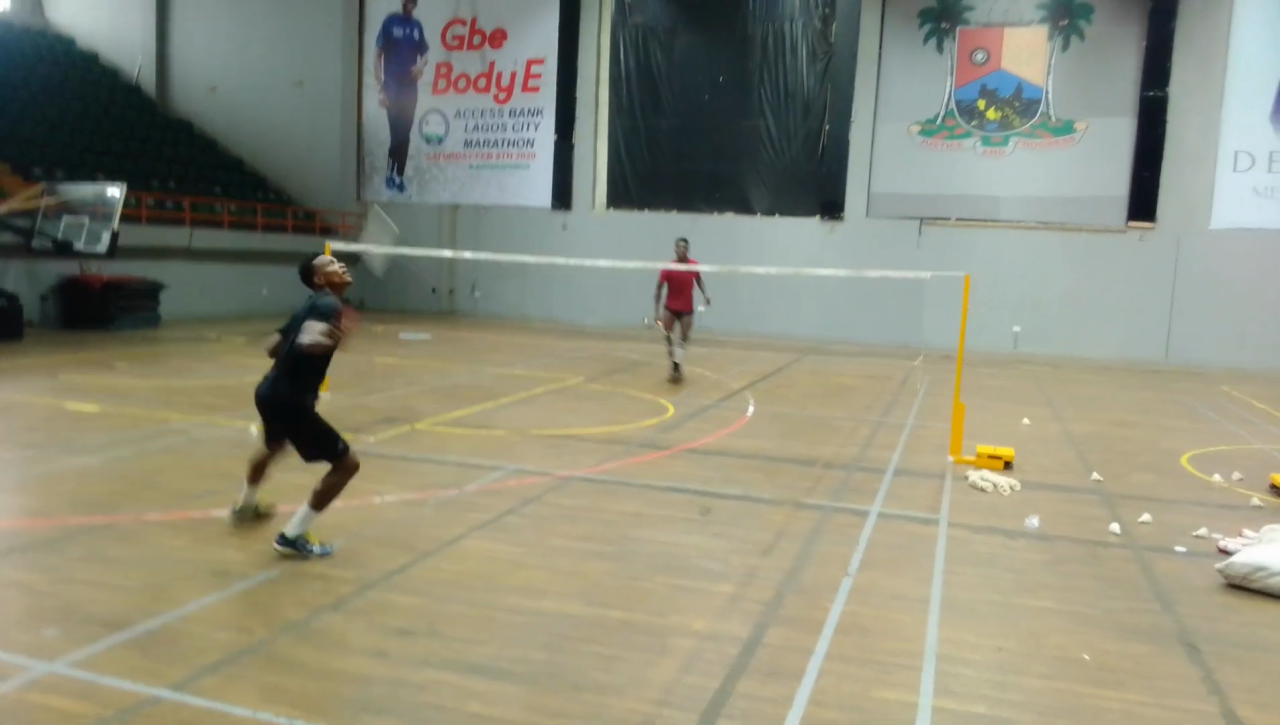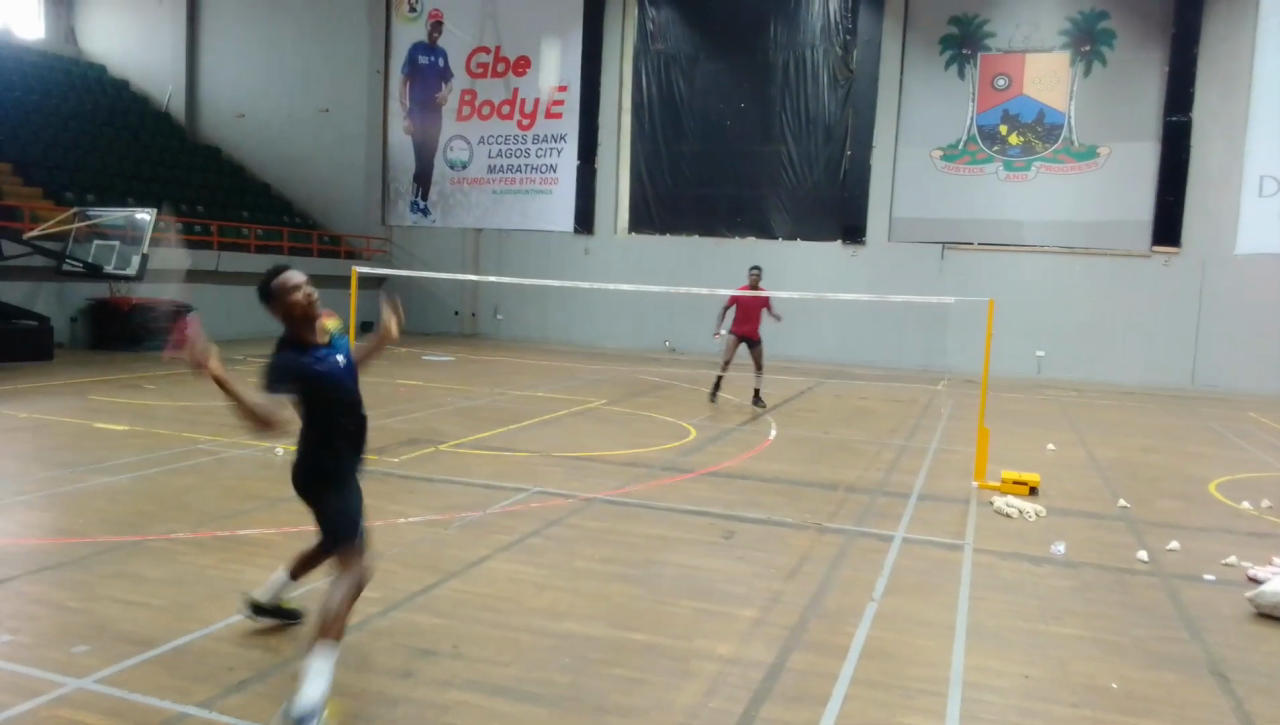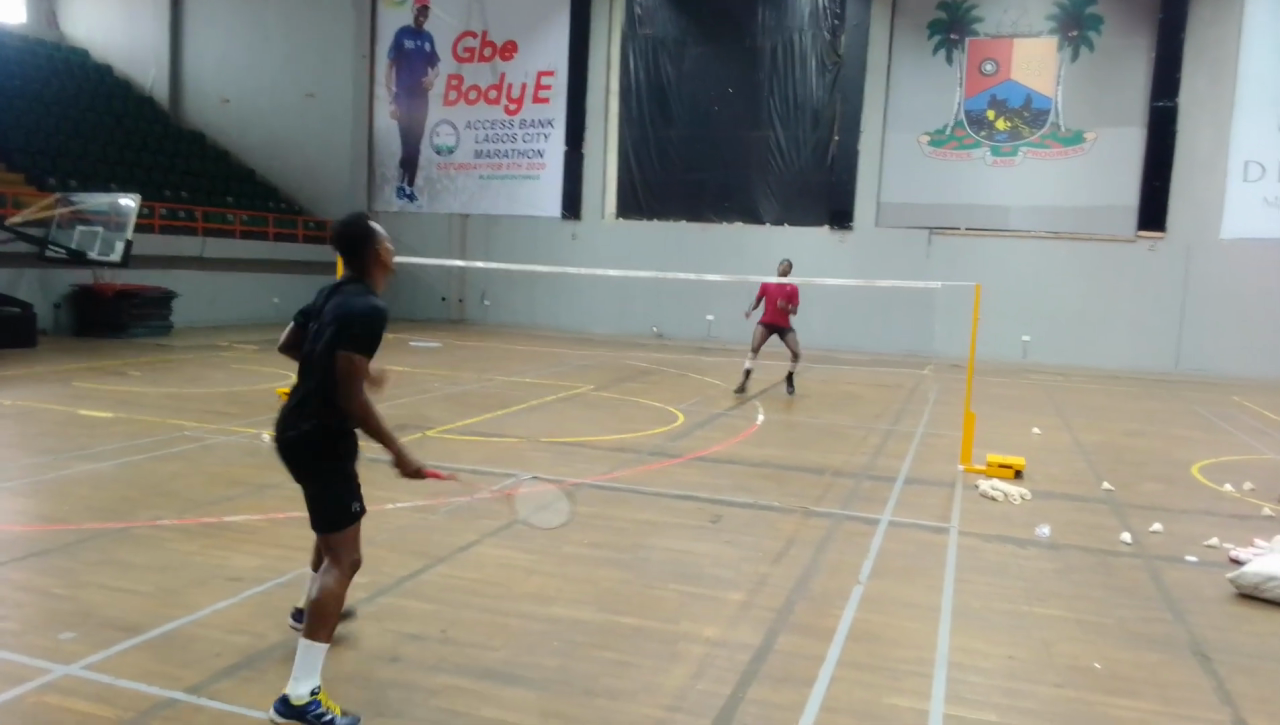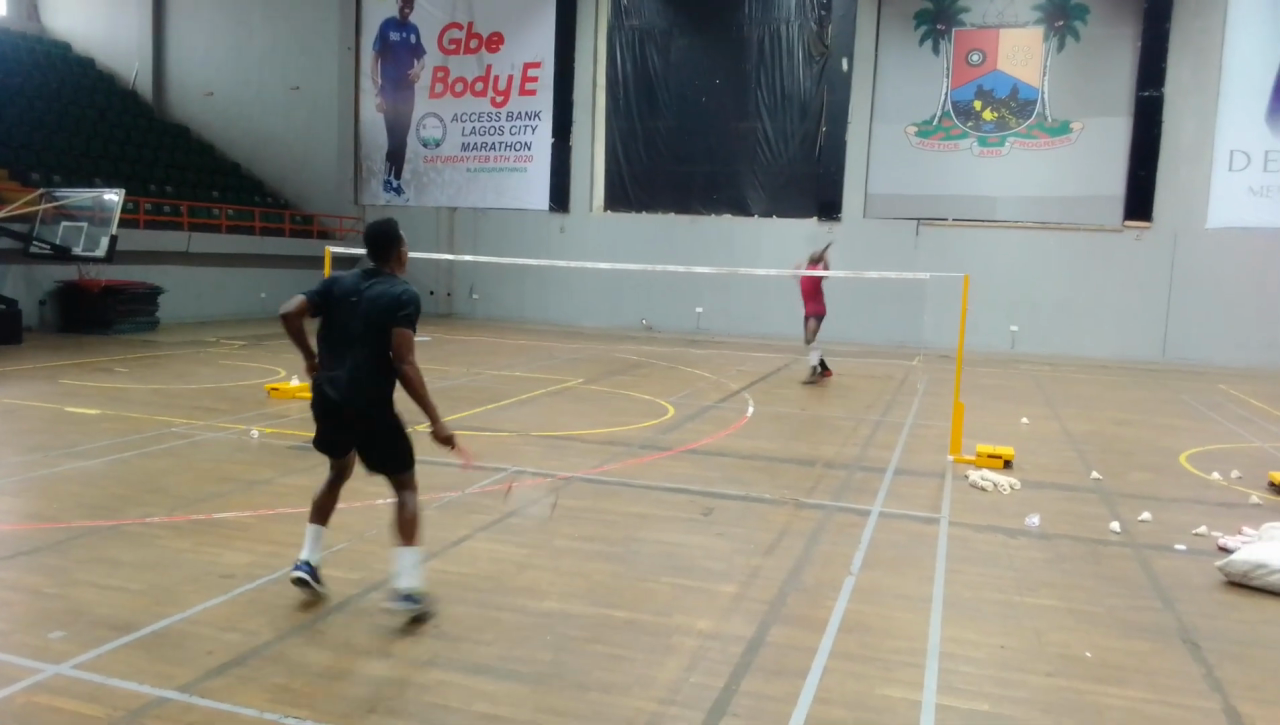
dt=0.5s
person 1, frame 1
left shoulder: (317, 305)
right shoulder: (328, 305)
left elbow: (274, 348)
right elbow: (306, 342)
right wrist: (328, 339)
left hip: (269, 394)
right hip: (288, 400)
left knee: (273, 449)
right knee: (347, 464)
left ankle: (246, 506)
right ankle: (292, 536)
person 1, frame 2
left shoulder: (330, 329)
right shoulder: (286, 360)
right elbow: (270, 419)
left wrist: (383, 337)
right wrist: (219, 376)
left hip: (336, 469)
right hip: (326, 474)
left knee: (336, 545)
right knee: (355, 571)
left ankle: (266, 598)
person 1, frame 3
left shoulder: (332, 296)
right shoulder: (368, 309)
left elbow: (288, 346)
right elbow: (350, 397)
right wrist: (398, 452)
left hip: (296, 429)
right hip: (319, 439)
left knee: (340, 522)
right knee: (344, 556)
left ankle: (315, 607)
person 1, frame 4
left shoulder: (338, 282)
right shoulder: (403, 296)
left elbow: (289, 315)
right elbow: (403, 362)
left wrist: (311, 355)
right wrist: (435, 419)
left hip: (328, 400)
right hip: (370, 406)
left knee: (337, 475)
right knee: (406, 487)
left ankle: (307, 561)
right ankle: (407, 587)
person 2, frame 1
left shoulder: (417, 26)
right shoulder: (390, 22)
left elbow: (424, 54)
right elbow: (378, 55)
left wrist: (421, 65)
right wrist: (381, 88)
left hip: (410, 87)
right hip: (393, 86)
left knee: (405, 134)
right knee: (397, 134)
left ankle: (399, 178)
right ankle: (391, 177)
person 2, frame 2
left shoulder: (442, 54)
right shoulder: (415, 49)
left elbow: (449, 82)
right elbow: (403, 82)
left wrist: (446, 92)
right wrist: (405, 114)
left hip: (435, 114)
right hip: (417, 113)
left knee: (429, 161)
right knee: (421, 160)
left ankle: (423, 203)
right ankle: (415, 202)
person 2, frame 3
left shoulder: (428, 37)
right shoulder: (401, 34)
left elbow: (435, 66)
right elbow: (390, 66)
left wrist: (432, 76)
right wrist: (392, 99)
left hip: (421, 98)
right hip: (403, 98)
left knee: (415, 146)
right knee: (407, 145)
left ankle: (409, 188)
right ankle: (401, 187)
person 2, frame 4
left shoulder: (414, 30)
right shoulder: (386, 26)
left elbow: (421, 58)
right elbow: (375, 59)
left wrist: (418, 70)
right wrist: (377, 91)
left hip: (408, 92)
right hip: (389, 91)
left knee: (402, 139)
right knee: (394, 139)
left ankle: (396, 182)
right ankle: (387, 181)
